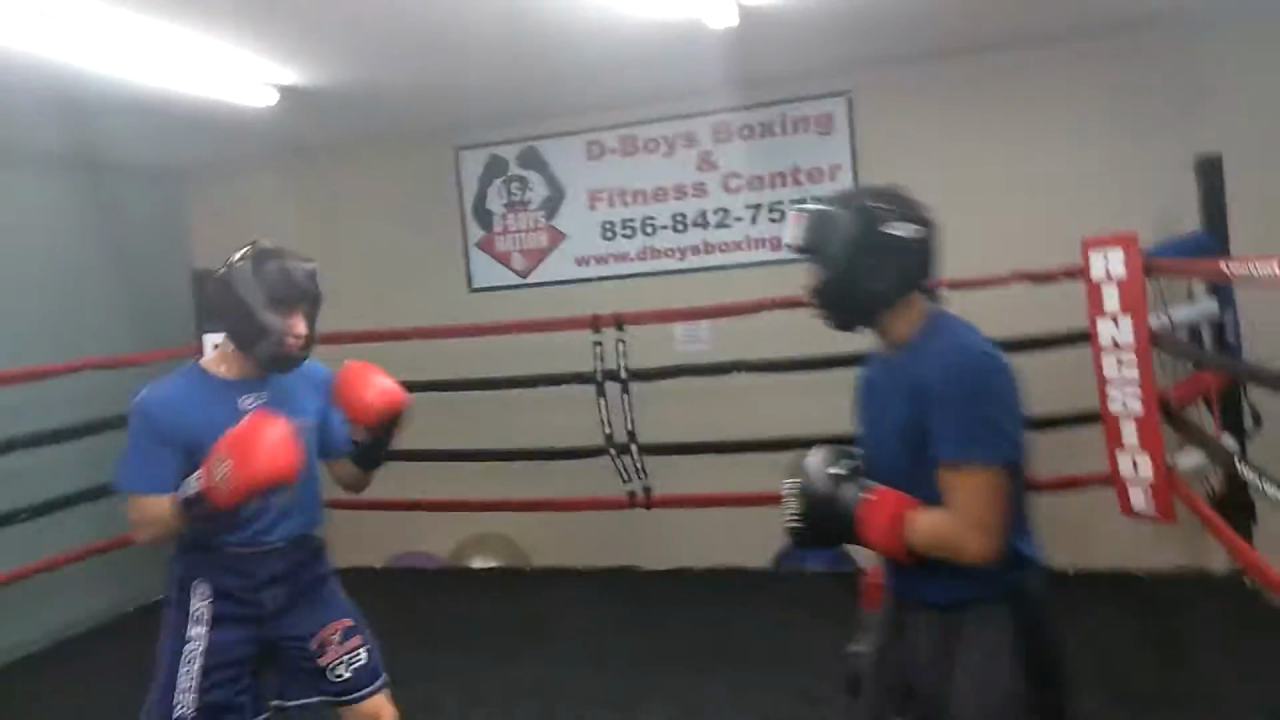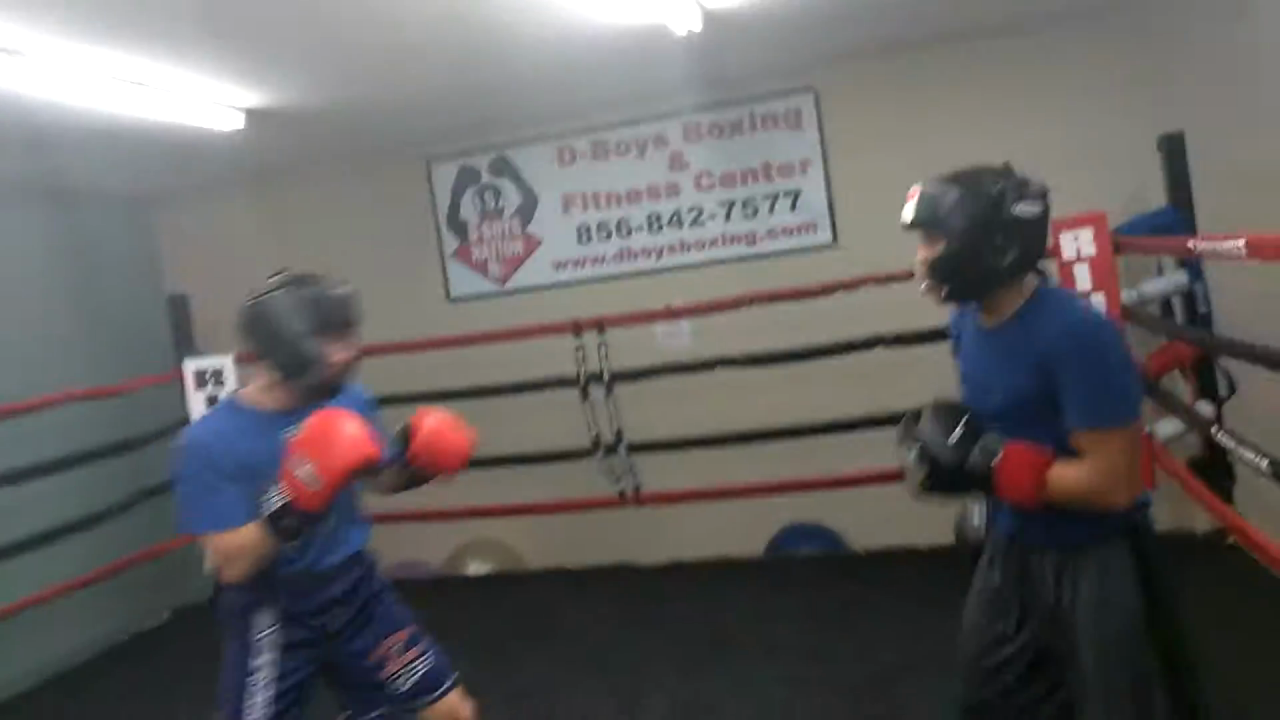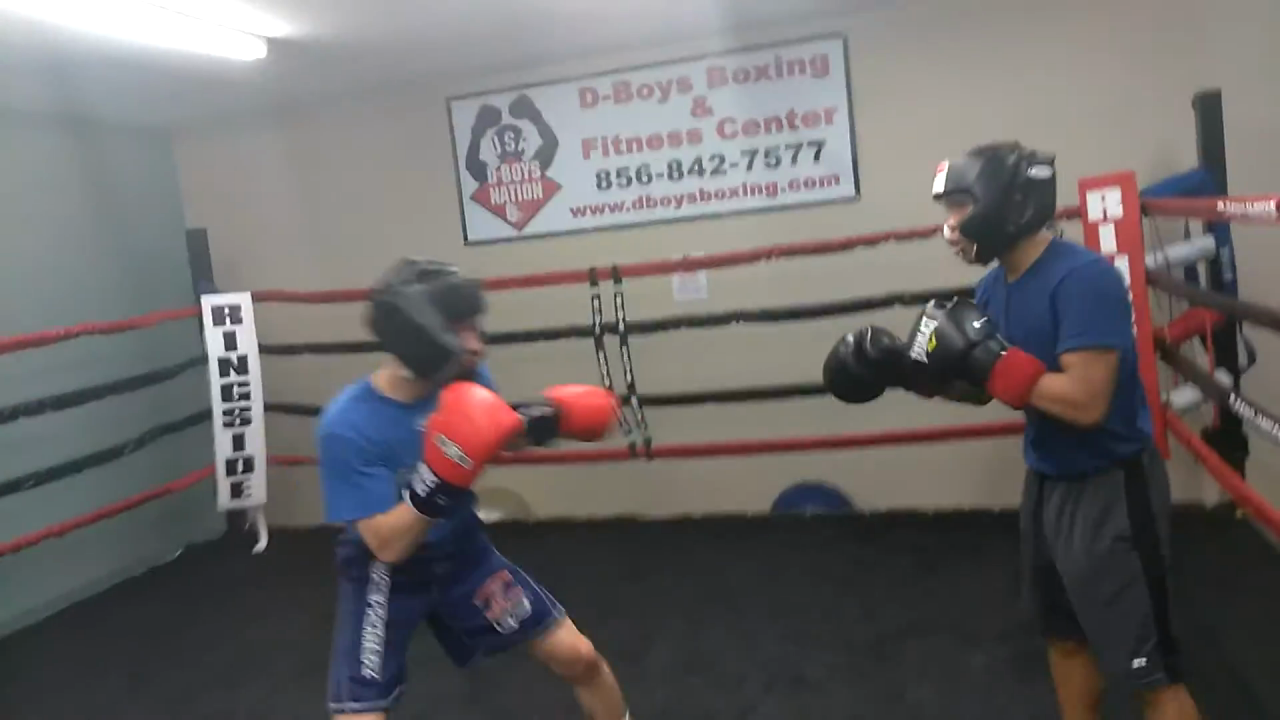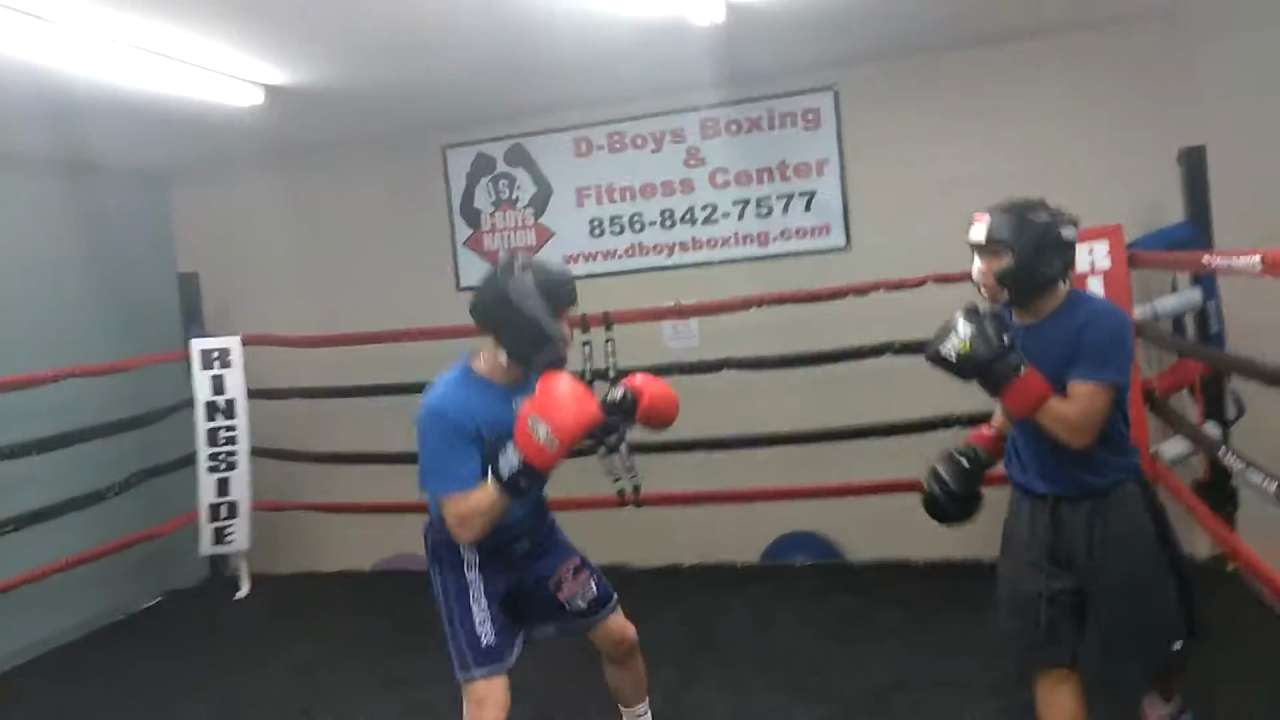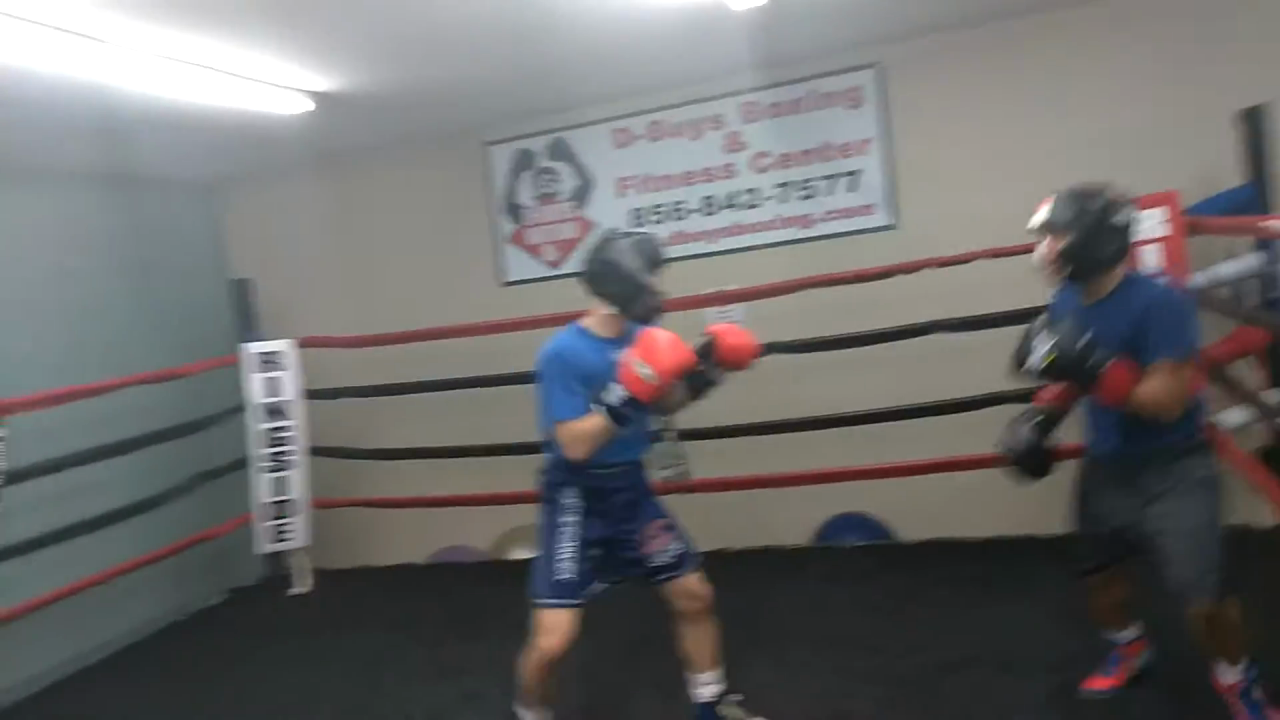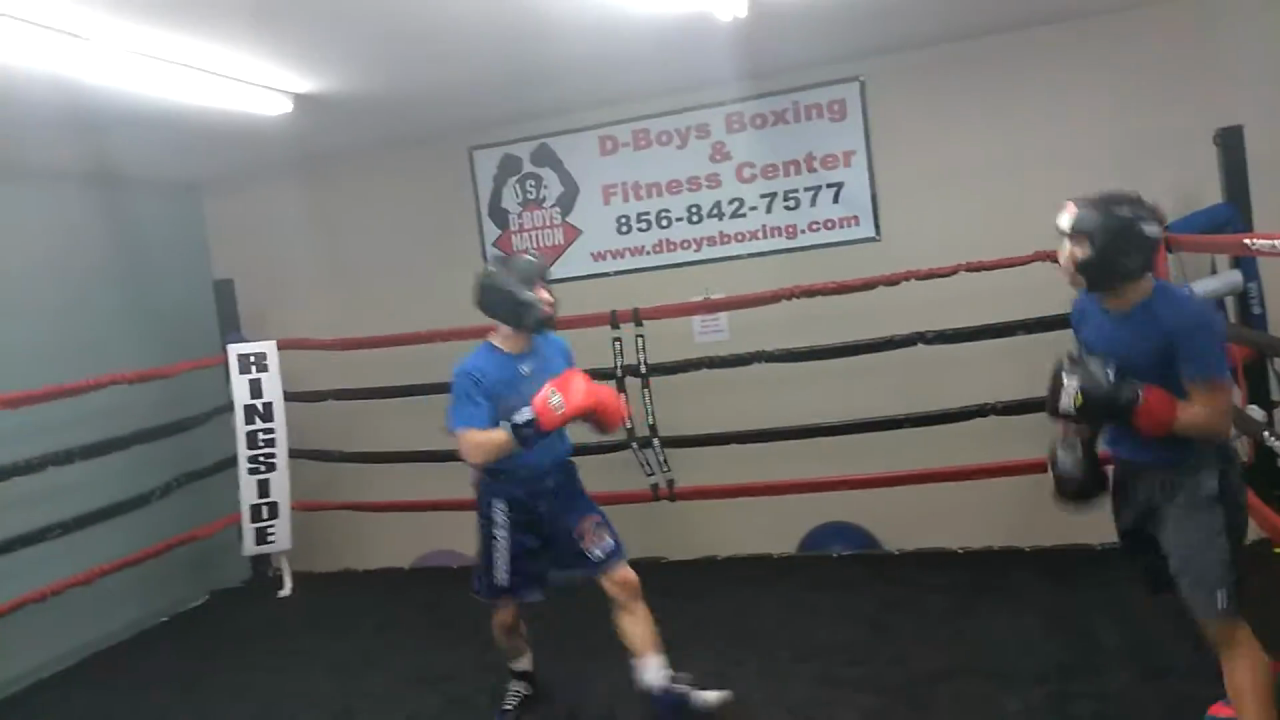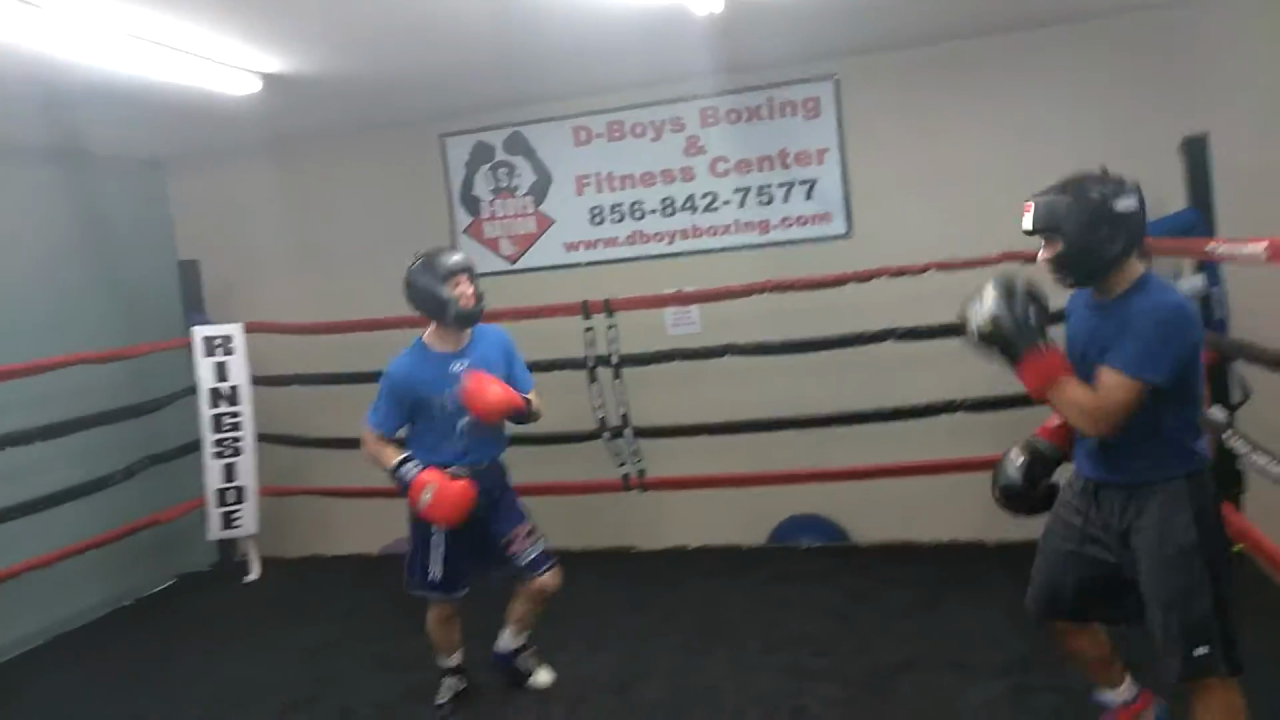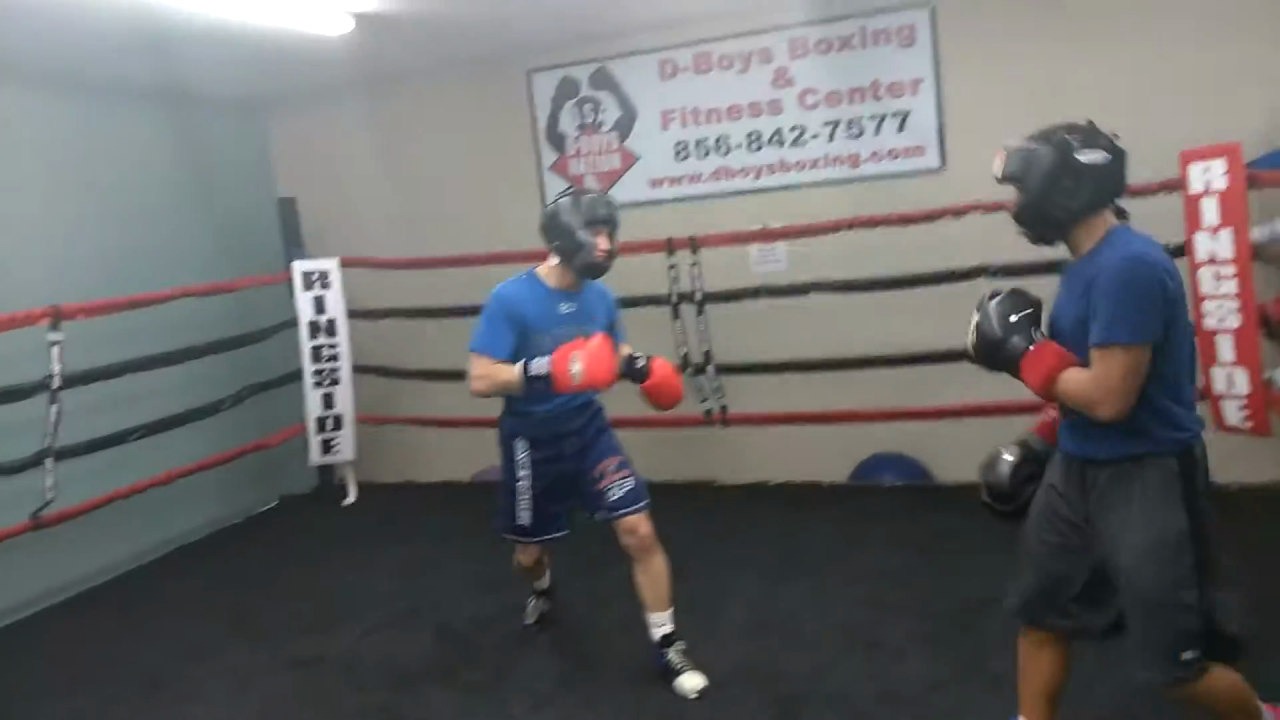
dt=0.4s
person 1, frame 1
left shoulder: (961, 365)
right shoulder: (882, 366)
left elbow: (975, 539)
left wrist: (856, 512)
left hip: (984, 624)
right hip: (914, 612)
person 1, frame 2
left shoulder: (1076, 333)
right shoulder: (967, 325)
left elbow: (1115, 483)
left wrist: (989, 465)
left hip: (1098, 559)
right hip: (1013, 550)
person 1, frame 3
left shoulder: (1083, 277)
right shoulder: (995, 285)
left elbow: (1086, 404)
right elbow: (978, 384)
left wrist: (985, 358)
right wrist: (904, 365)
left hip: (1111, 488)
right hip: (1048, 482)
left knee: (1143, 662)
right knee: (1065, 636)
person 1, frame 4
left shoulder: (1100, 322)
right shoulder: (1001, 322)
left elbow: (1079, 428)
left wrist: (1002, 370)
right wrist: (975, 453)
left hip: (1112, 507)
right hip: (1035, 511)
left knee: (1154, 645)
right knee: (1050, 659)
person 1, frame 5
left shoulder: (1157, 303)
right shoulder: (1068, 300)
left elbow: (1170, 401)
left wrist: (1095, 369)
right wrist: (1044, 411)
left hip: (1174, 463)
right hip: (1108, 462)
left knee: (1202, 597)
right knee: (1097, 569)
right ankle: (1129, 648)
person 1, frame 6
left shoulder: (1186, 317)
right shoulder: (1087, 308)
left elbow: (1215, 420)
left wrist: (1129, 403)
right wrist: (1081, 433)
left hip: (1194, 477)
right hip: (1134, 474)
left knee: (1219, 620)
right knee: (1179, 586)
person 1, frame 7
left shoulder: (1163, 313)
right shoulder: (1085, 302)
left elbow: (1097, 416)
left wrist: (1027, 347)
right wrist: (1047, 444)
left hip: (1163, 501)
right hip: (1090, 490)
left knee: (1200, 662)
right knee: (1059, 610)
person 1, frame 8
left shoulder: (1129, 266)
right shoulder: (1090, 262)
left elbow: (1110, 397)
left wrist: (1023, 348)
right wrist: (1044, 438)
left hip: (1148, 480)
right hip: (1078, 472)
left knee: (1178, 662)
right knee: (1038, 618)
person 2, frame 1
left shoulder: (312, 381)
right shoulder: (165, 404)
left elbow: (352, 478)
right elbow: (145, 527)
left wrist: (373, 436)
right wrist: (207, 492)
left hip: (302, 575)
right hip: (218, 590)
person 2, frame 2
left shoulder: (347, 400)
right shoulder: (210, 443)
left elbow: (381, 476)
right elbow: (231, 566)
left wrist: (413, 459)
right wrist: (291, 504)
left hip: (355, 592)
right hip: (273, 620)
person 2, frame 3
left shoulder: (463, 380)
right shoulder: (347, 427)
left elbow: (494, 434)
right elbow: (389, 547)
left wrist: (536, 422)
right wrist: (440, 477)
left hip: (461, 552)
right hip: (385, 577)
left knee: (577, 656)
person 2, frame 4
left shoulder: (541, 369)
right shoulder: (445, 409)
right elbow: (465, 524)
left wrist: (611, 413)
right wrist: (521, 463)
left hip: (533, 534)
right hip: (469, 557)
left knee: (620, 638)
person 2, frame 5
left shoulder: (641, 335)
right shoulder: (563, 354)
left elbow: (666, 402)
right elbow: (576, 446)
left wrist: (705, 370)
right wrist: (625, 392)
left hip: (630, 490)
right hip: (575, 498)
left knee: (695, 596)
right knee: (553, 637)
person 2, frame 6
left shoulder: (554, 349)
right shoulder: (473, 371)
right elbow: (473, 451)
left wrist: (593, 406)
right wrist: (533, 419)
left hip: (560, 486)
right hip: (508, 500)
left knee: (624, 583)
right knee: (506, 615)
right ankle: (523, 677)
person 2, frame 7
left shoulder: (496, 341)
right shoulder: (406, 371)
left elbow: (533, 409)
right elbow: (375, 442)
left wrist: (513, 402)
right wrist: (414, 476)
left hip: (491, 484)
right hip: (442, 493)
left knee: (544, 582)
right knee: (443, 606)
left ankle: (509, 651)
right ankle: (453, 674)
person 2, frame 8
left shoulder: (599, 297)
right shoulder: (511, 299)
right elbow: (480, 380)
left wrist: (639, 365)
right wrist: (546, 369)
left hip: (588, 428)
right hip: (531, 440)
left knee: (640, 532)
right knee: (530, 553)
left ankle: (668, 645)
right ankle: (542, 591)
